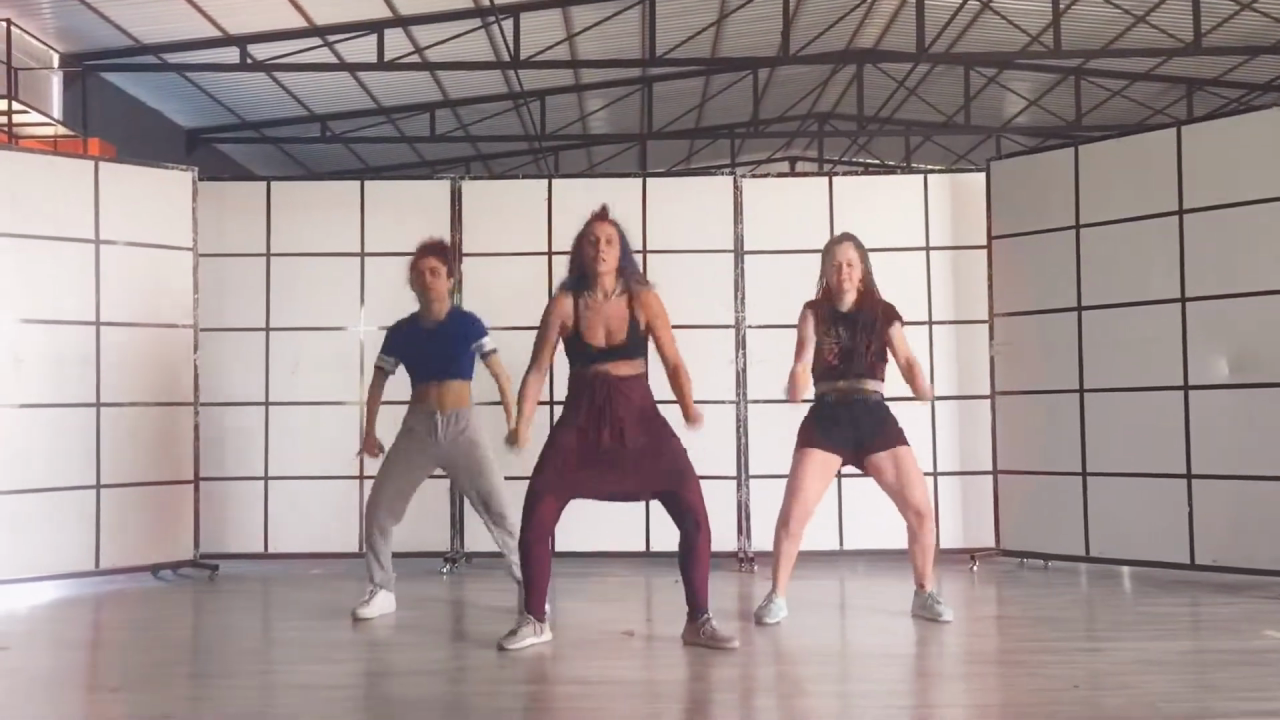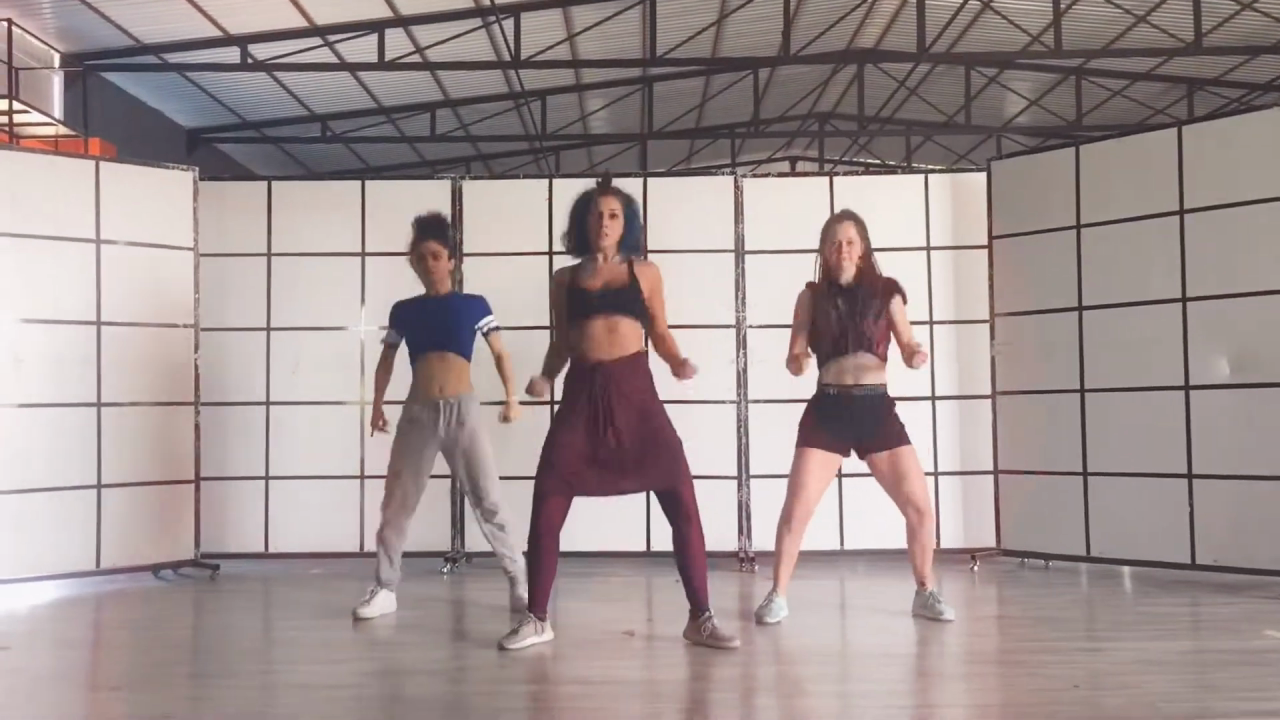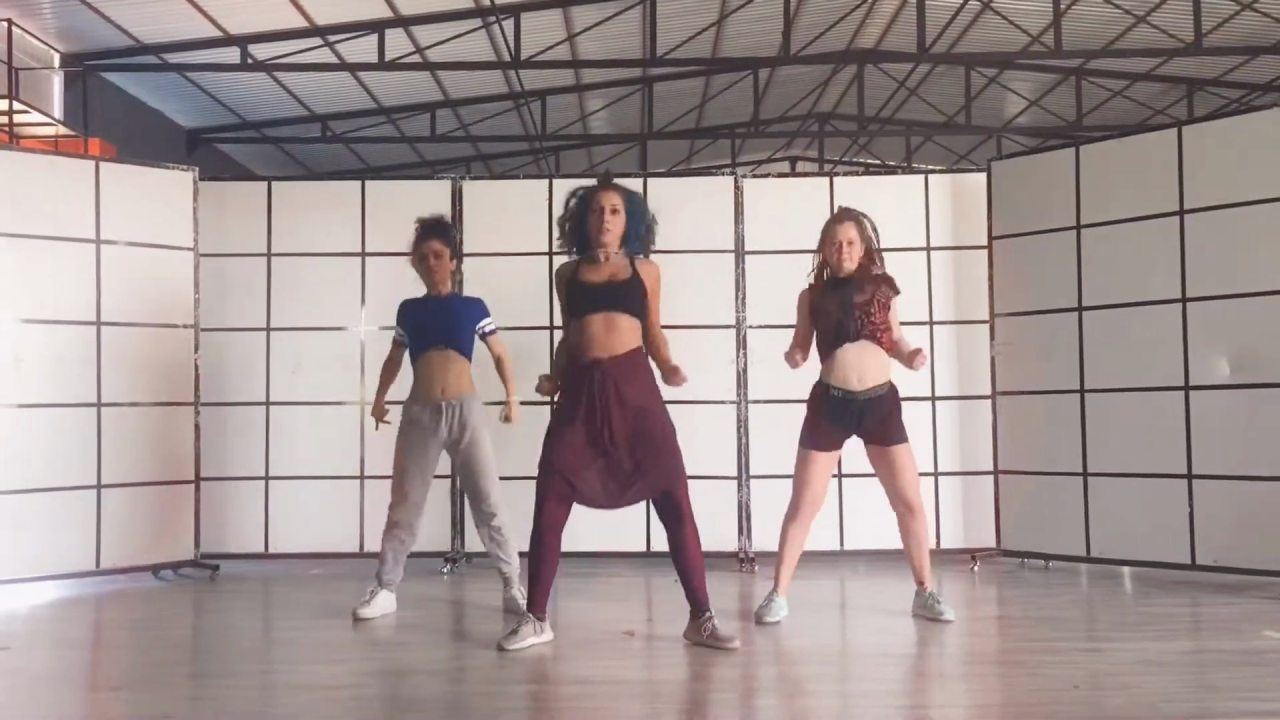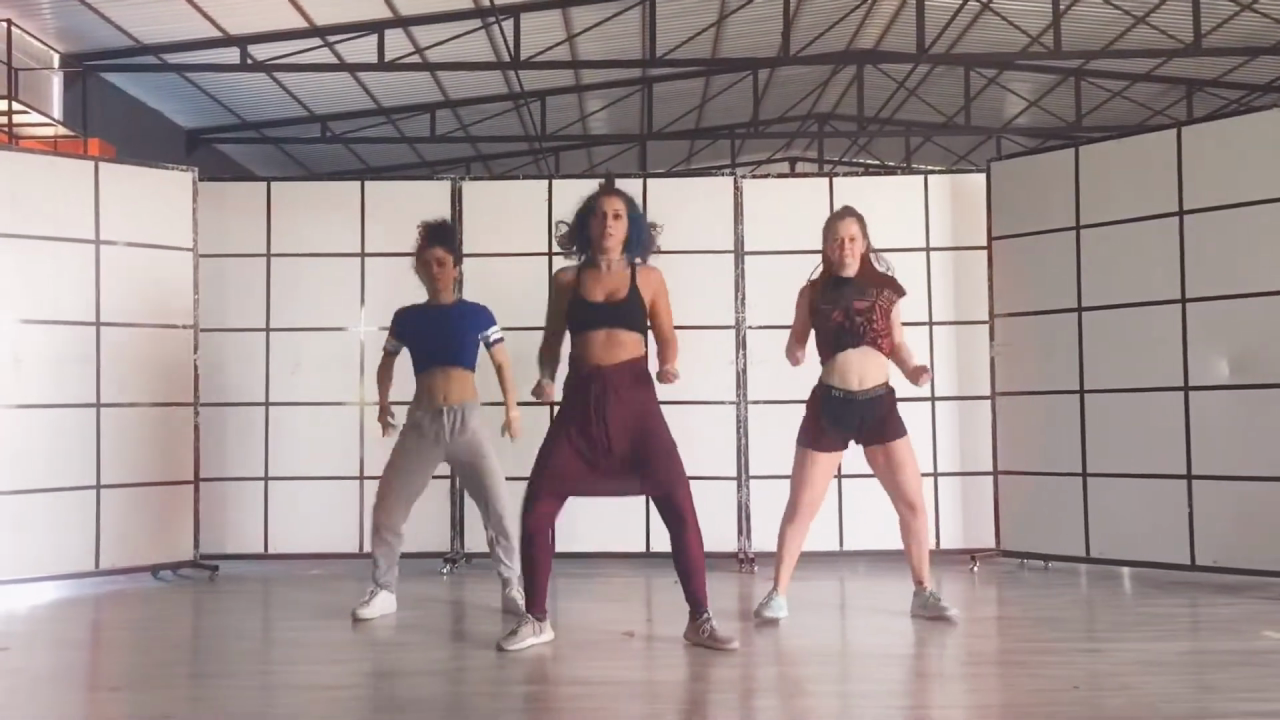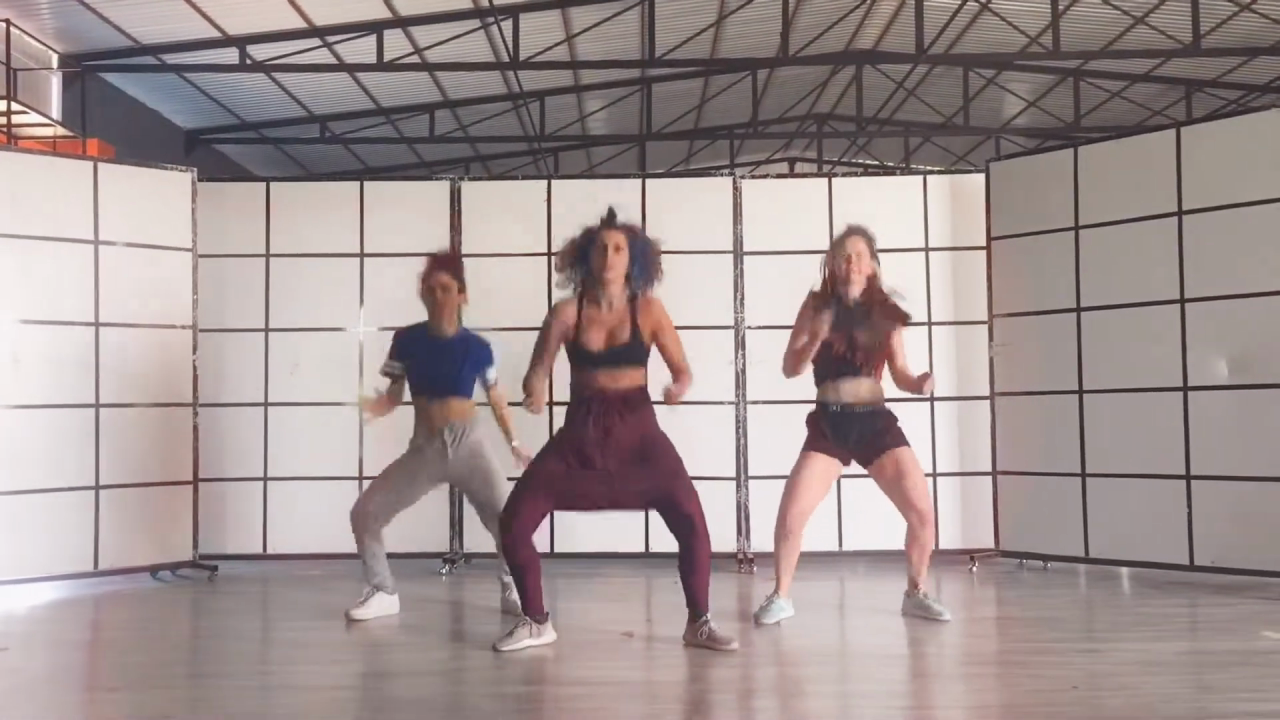
dt=0.1s
person 1, frame 1
left shoulder: (643, 300)
right shoulder: (564, 305)
left elbow: (674, 362)
right elbow: (538, 370)
left wrist: (688, 404)
right wrist: (521, 423)
left hip: (639, 416)
right hip: (581, 418)
left knee: (694, 517)
right knee: (535, 521)
left ankle: (698, 621)
right ankle: (535, 620)
person 1, frame 2
left shoulder: (645, 272)
right shoulder: (566, 278)
left elbow: (659, 332)
left wrist: (678, 361)
right wrist: (544, 377)
left hip: (635, 393)
right hip: (581, 397)
left knee: (683, 507)
right knee: (546, 512)
left ankle: (701, 618)
right ankle: (536, 619)
person 1, frame 3
left shoulder: (645, 270)
right shoulder: (568, 273)
left wrist: (669, 366)
right wrist: (553, 376)
left hip: (635, 392)
right hip: (580, 395)
left knee: (677, 509)
right knee: (548, 514)
left ankle: (701, 618)
right ankle: (536, 619)
person 1, frame 4
left shoulder: (647, 277)
right shoulder: (567, 278)
left elbow: (666, 336)
right elbow: (552, 340)
left wrist: (668, 365)
right wrist: (545, 378)
left hip: (636, 405)
right hip: (580, 408)
left knee: (681, 514)
right knee: (536, 514)
left ankle: (699, 619)
right ankle: (536, 618)
person 1, frame 5
left shoulder: (648, 308)
right shoulder: (567, 311)
left elbow: (681, 367)
right elbow: (538, 370)
left wrist: (678, 387)
right wrist: (534, 390)
left hip: (636, 427)
right hip: (580, 430)
left knee: (691, 522)
right knee: (514, 523)
left ankle: (699, 622)
right ankle: (536, 621)
person 2, frame 1
left shoulder: (883, 313)
right shoulder: (814, 313)
left elbow: (907, 361)
right elbow: (802, 366)
left wrist: (921, 386)
right wrist: (796, 383)
left hip: (874, 417)
right hip: (826, 418)
left knee: (920, 509)
right knee: (794, 511)
left ankle: (925, 594)
right ankle: (777, 596)
person 2, frame 2
left shoulder: (887, 290)
right shoulder: (812, 296)
left elbow: (906, 343)
right elbow: (796, 362)
left wrist: (916, 356)
right wrist: (796, 359)
left hip: (876, 407)
right hip: (827, 408)
left knee: (920, 506)
right knee: (796, 509)
left ankle: (925, 592)
right ankle: (777, 595)
person 2, frame 3
left shoulder: (882, 285)
right shoulder: (813, 293)
left elbow: (893, 342)
right elbow: (799, 350)
left wrist: (913, 355)
right wrist: (793, 355)
left hip: (880, 402)
right hip: (830, 403)
left knee: (911, 502)
right knee: (803, 505)
left ankle: (925, 592)
right ankle: (778, 594)
person 2, frame 4
left shoulder: (886, 288)
right shoulder: (814, 290)
left elbow: (898, 351)
right elbow: (793, 354)
left wrist: (916, 371)
right wrist: (798, 344)
left hip: (878, 405)
right hip: (828, 406)
left knee: (912, 503)
right knee: (801, 508)
left ankle: (924, 590)
right ankle: (778, 592)
person 2, frame 5
left shoulder: (886, 311)
right shoulder: (817, 305)
left elbow: (899, 372)
right elbow: (791, 366)
left wrist: (918, 382)
right wrist: (812, 340)
left hip: (877, 420)
right hip: (830, 423)
left knee: (921, 510)
right knee: (791, 514)
left ankle: (916, 593)
right ankle: (781, 596)
person 3, frame 1
left shoulder: (468, 323)
right shoulder: (401, 331)
left elbow: (500, 373)
right elbow: (378, 380)
left wrist: (514, 422)
right wrist: (369, 430)
left hip: (461, 428)
right hip: (416, 430)
left knee: (500, 510)
right knee: (378, 510)
right ankle: (382, 590)
person 3, frame 2
left shoulder: (473, 304)
right shoulder: (403, 310)
left elbow: (499, 351)
right elbow: (387, 357)
left wrist: (511, 396)
right wrist: (377, 402)
left hip: (462, 412)
right hip: (418, 415)
left knee: (488, 503)
right knee: (396, 503)
left ankle: (519, 584)
right ankle: (385, 589)
person 3, frame 3
left shoulder: (472, 307)
right shoulder: (410, 309)
left elbow: (499, 354)
right elbow: (395, 356)
left wrist: (512, 396)
right wrist: (379, 397)
left hip: (464, 412)
right hip: (419, 416)
left knee: (487, 506)
right knee: (405, 506)
left ankle: (513, 586)
right ankle: (385, 590)
person 3, frame 4
left shoulder: (477, 315)
right shoulder: (408, 317)
left elbow: (502, 363)
right elbow: (387, 363)
left wrist: (511, 406)
right wrist: (383, 403)
left hip: (466, 425)
right hip: (421, 425)
left knee: (498, 509)
right knee: (388, 508)
left ankle: (514, 589)
right ankle: (383, 591)
person 3, frame 5
left shoulder: (476, 347)
right shoulder: (406, 340)
left elbow: (496, 398)
right elbow: (394, 396)
left wrist: (513, 443)
right wrist: (378, 405)
left hip: (467, 443)
right hip: (423, 448)
right knee: (364, 514)
left ankle: (513, 591)
right ankle: (383, 592)
